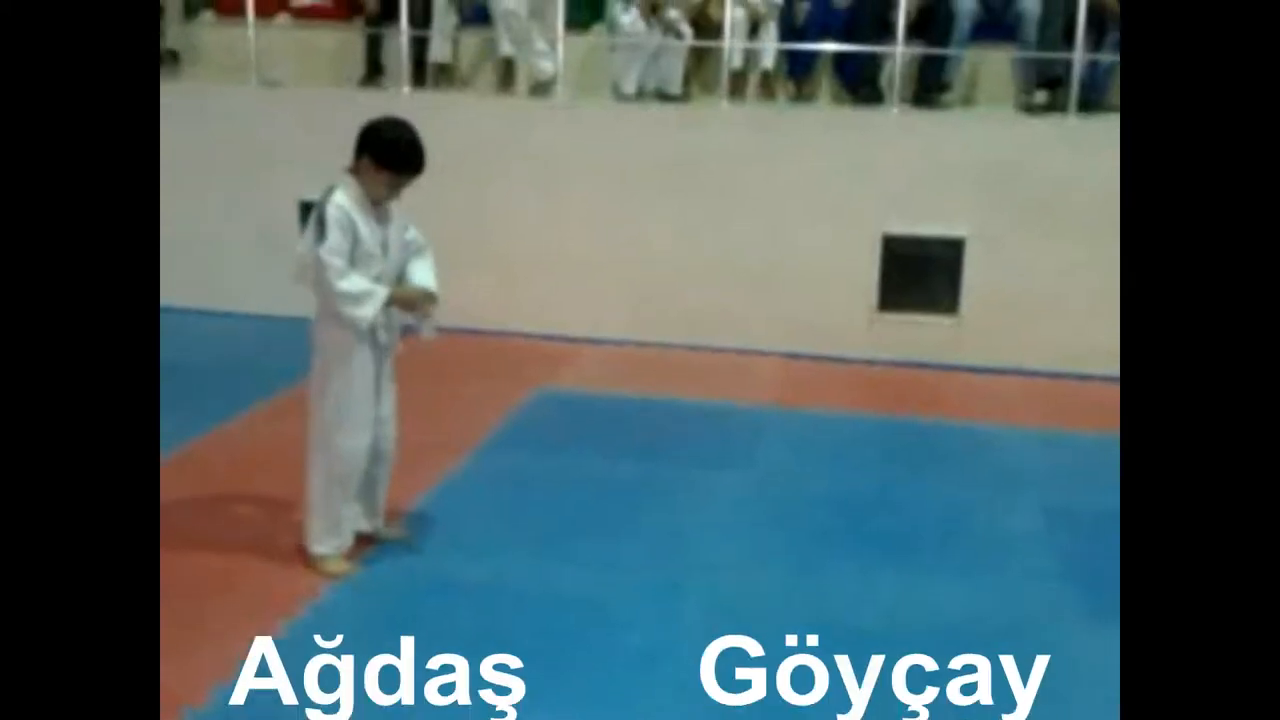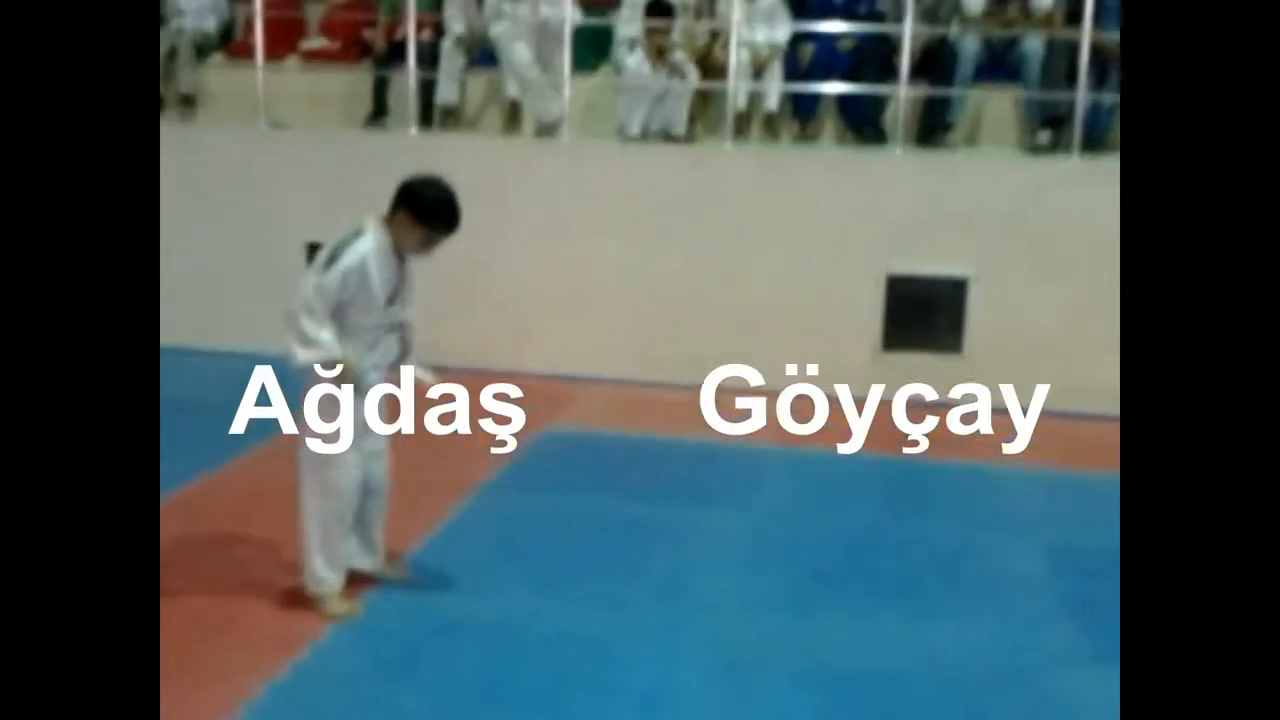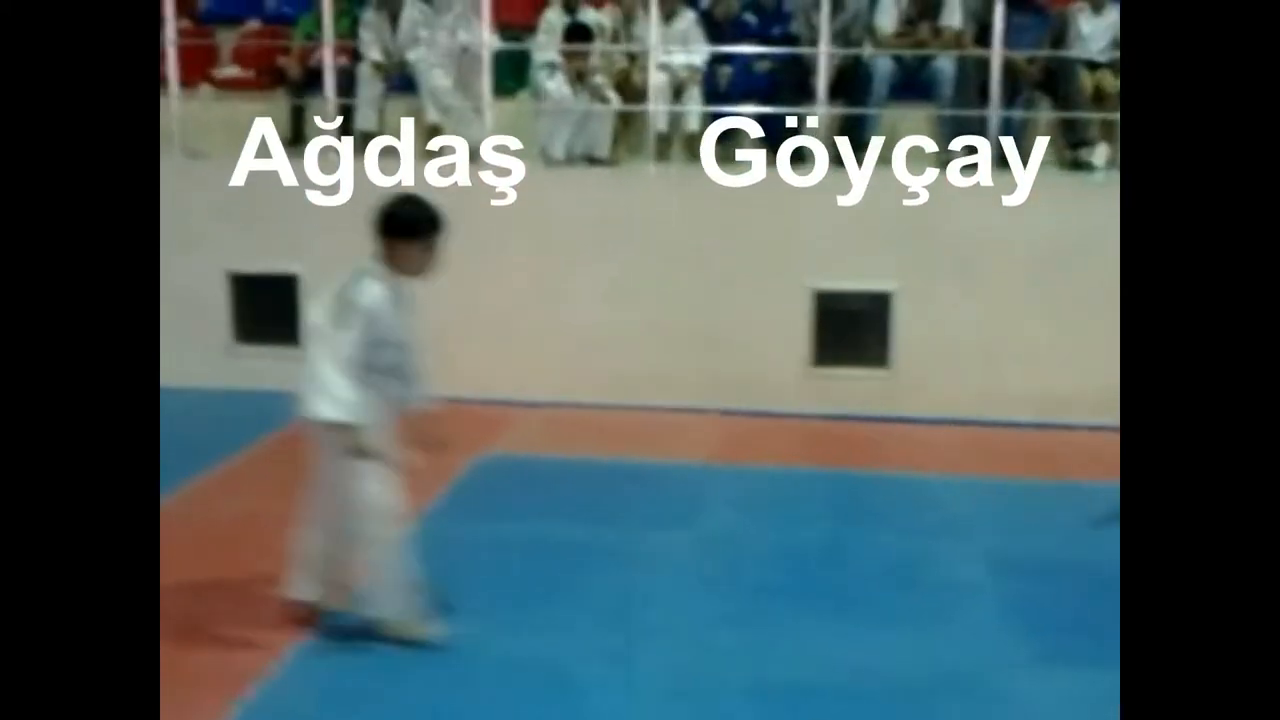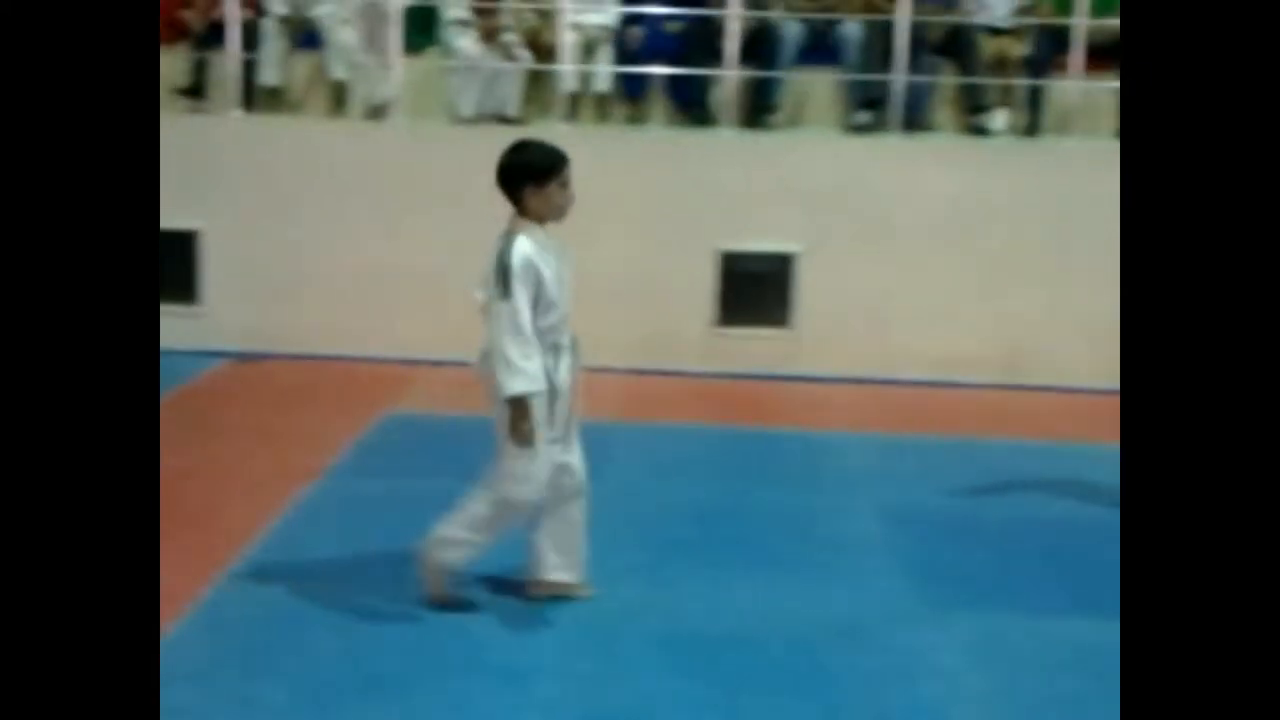
dt=0.7s
person 1, frame 1
left shoulder: (387, 210)
right shoulder: (335, 210)
left elbow: (415, 250)
right elbow: (332, 281)
left wrist: (421, 289)
right wrist: (391, 296)
left hip: (380, 340)
right hip: (345, 341)
left knee: (380, 436)
right knee: (343, 441)
left ankle: (366, 518)
right ankle: (327, 542)
person 1, frame 2
left shoulder: (395, 253)
right shoulder: (356, 253)
right elbow: (308, 310)
left wrist: (398, 340)
right wrist: (330, 365)
left hip: (366, 378)
right hip: (333, 377)
left knee: (372, 472)
right knee: (334, 477)
left ankle: (364, 557)
right ankle: (324, 581)
person 1, frame 3
left shoulder: (391, 292)
right shoulder: (363, 295)
left elbow: (399, 359)
right elbow: (333, 360)
left wrist: (410, 408)
right wrist: (346, 427)
left hip: (370, 413)
right hip: (344, 415)
left knee: (333, 505)
right knee: (382, 508)
left ankle: (306, 594)
right ankle: (398, 613)
person 1, frame 4
left shoulder: (543, 245)
right shoulder: (518, 254)
right elbow: (510, 332)
right wrist: (521, 403)
left hip: (551, 382)
right hip: (526, 385)
left knee: (567, 479)
right knee: (519, 488)
left ankle: (557, 572)
right ankle: (441, 556)
